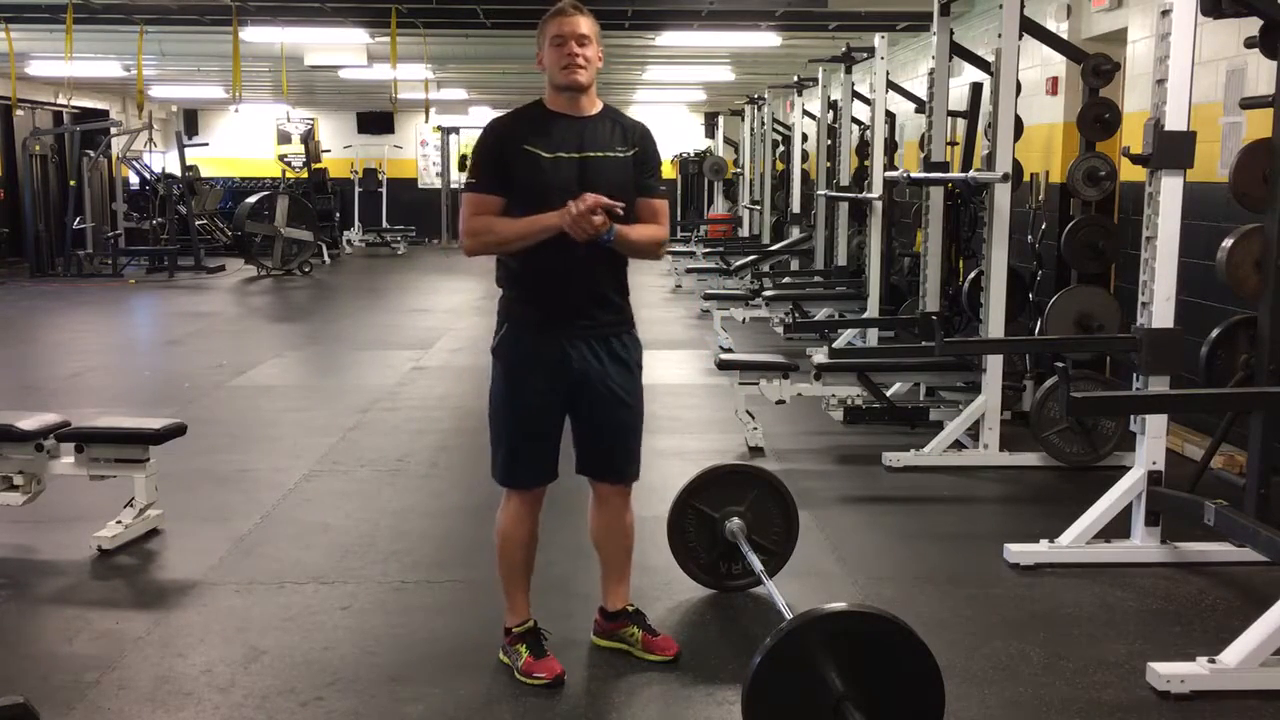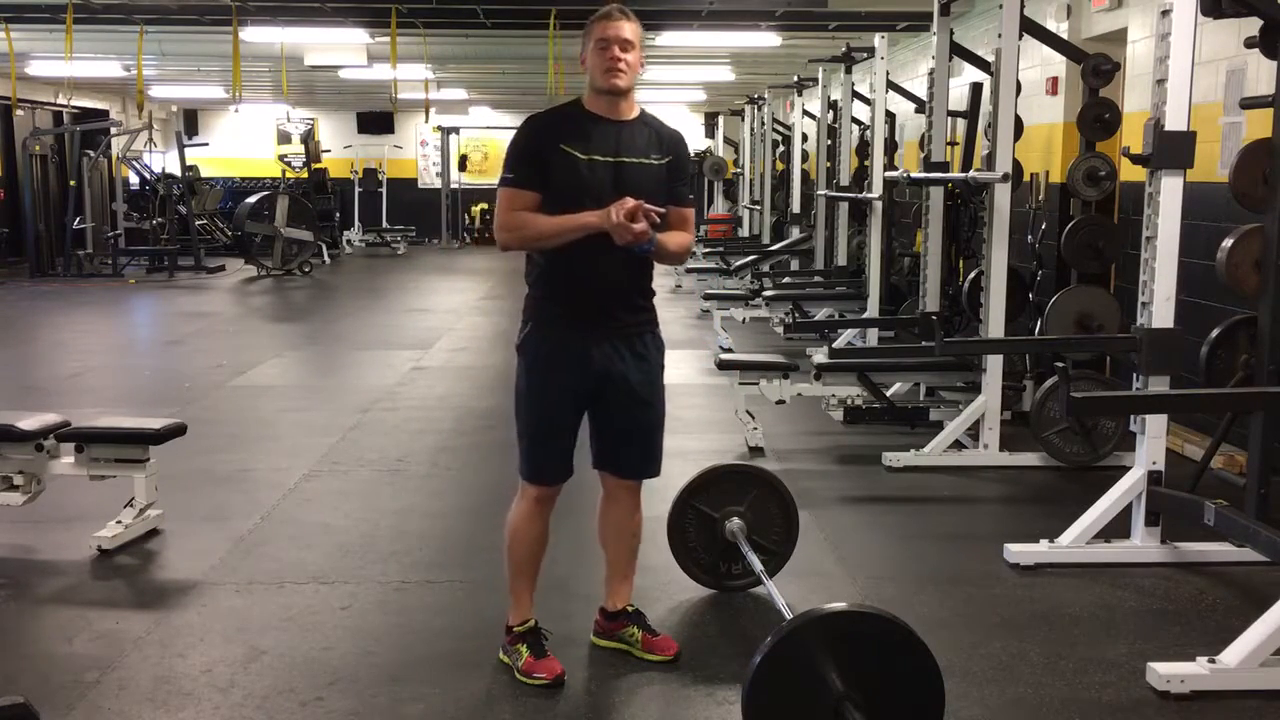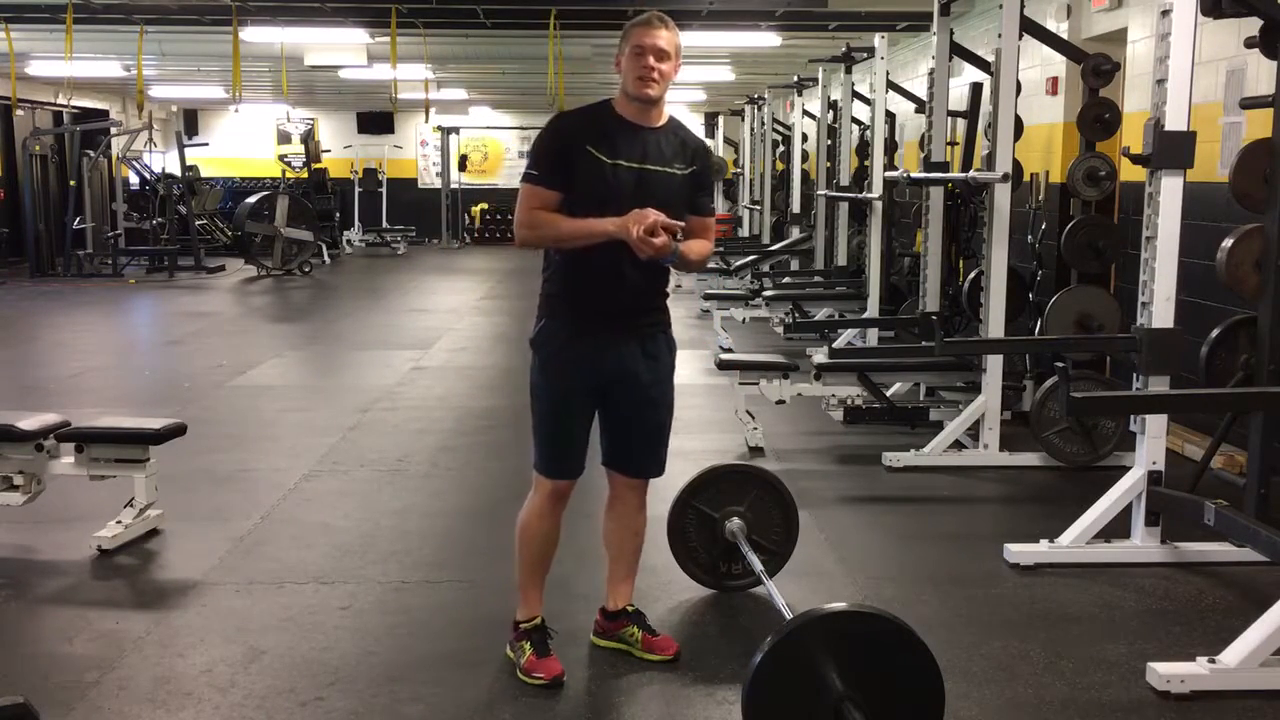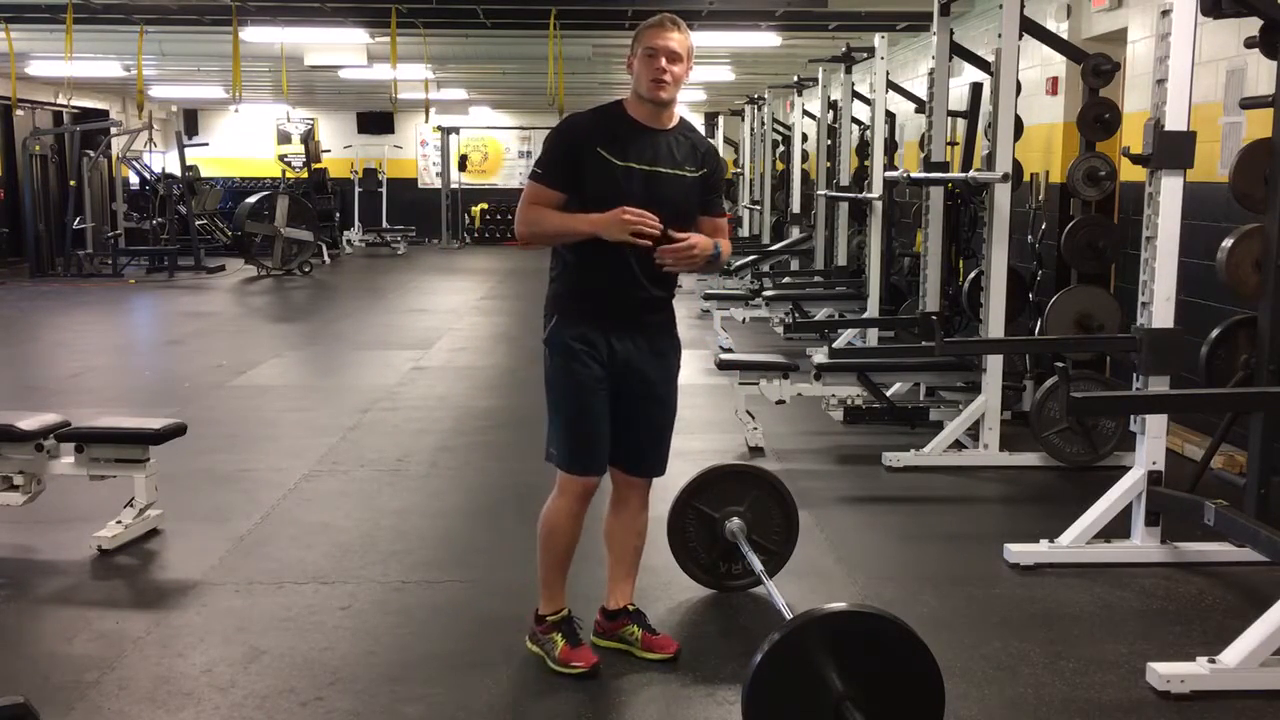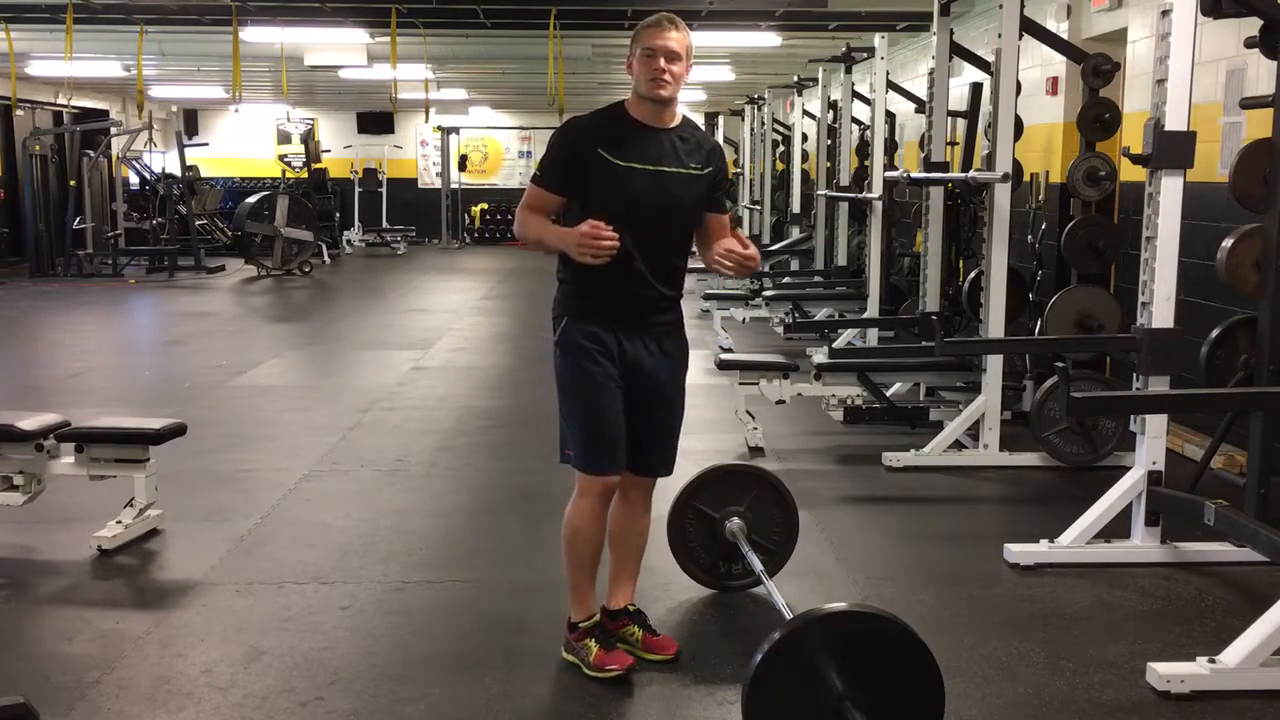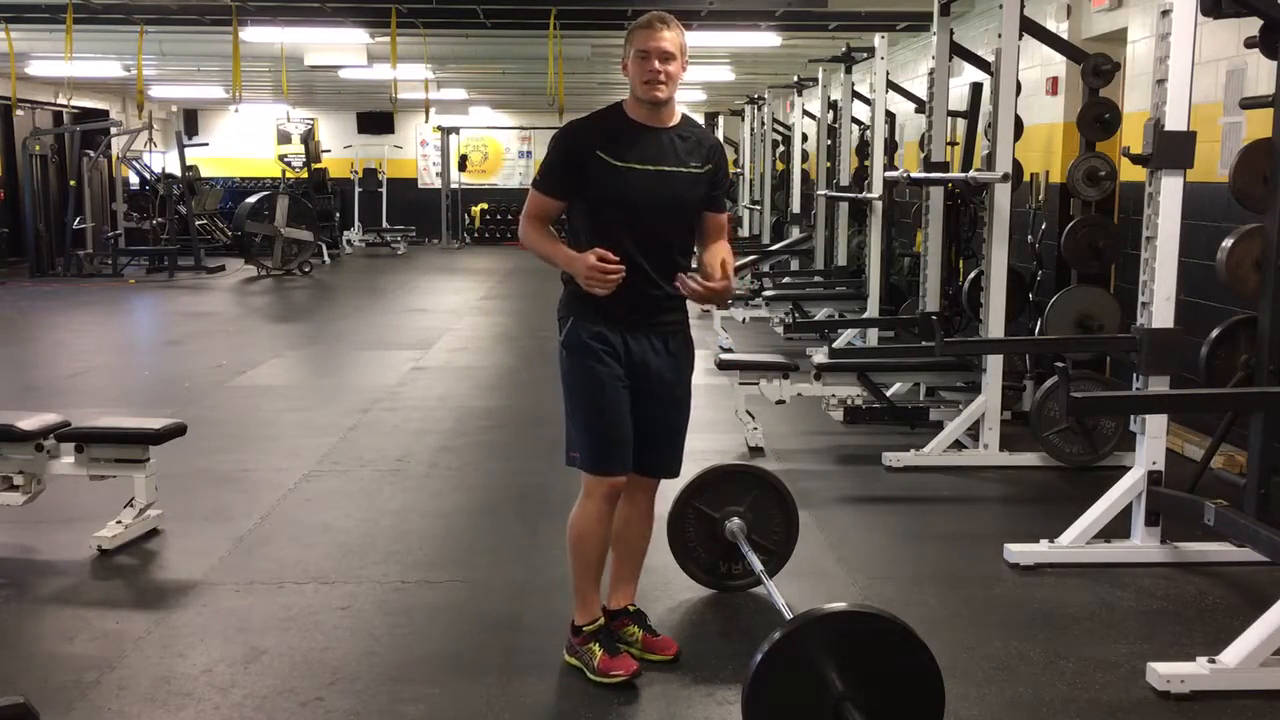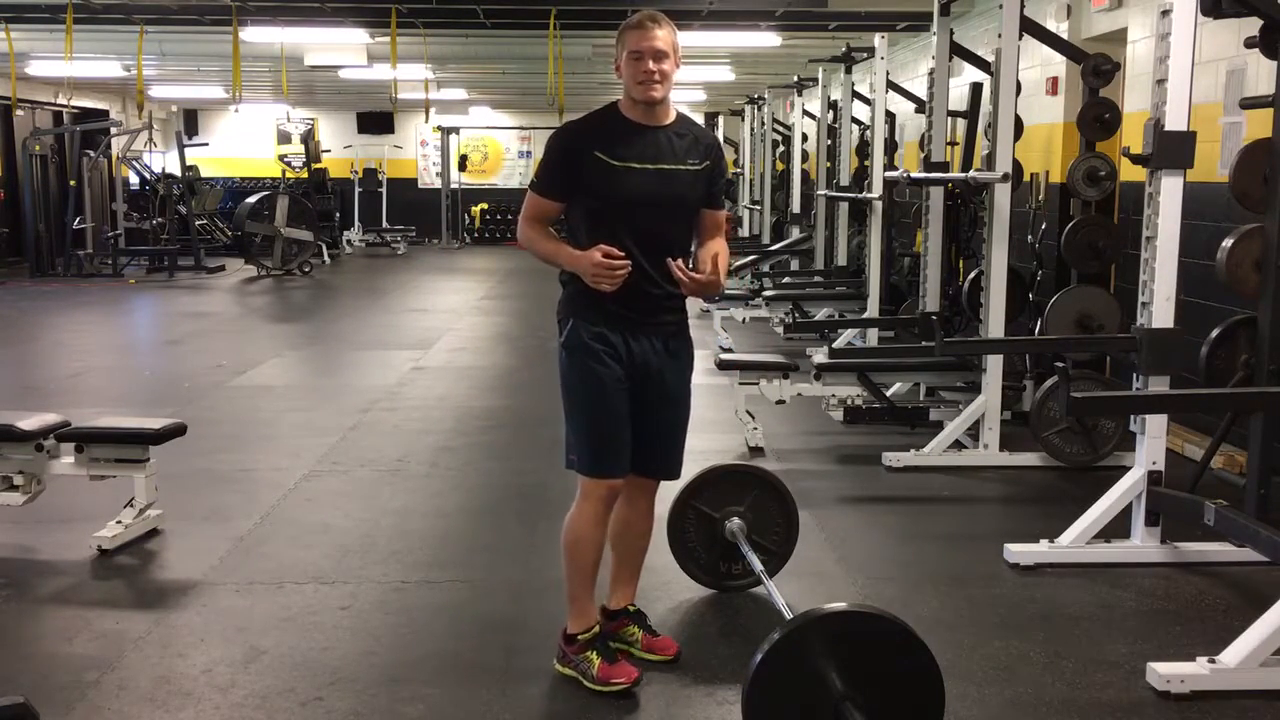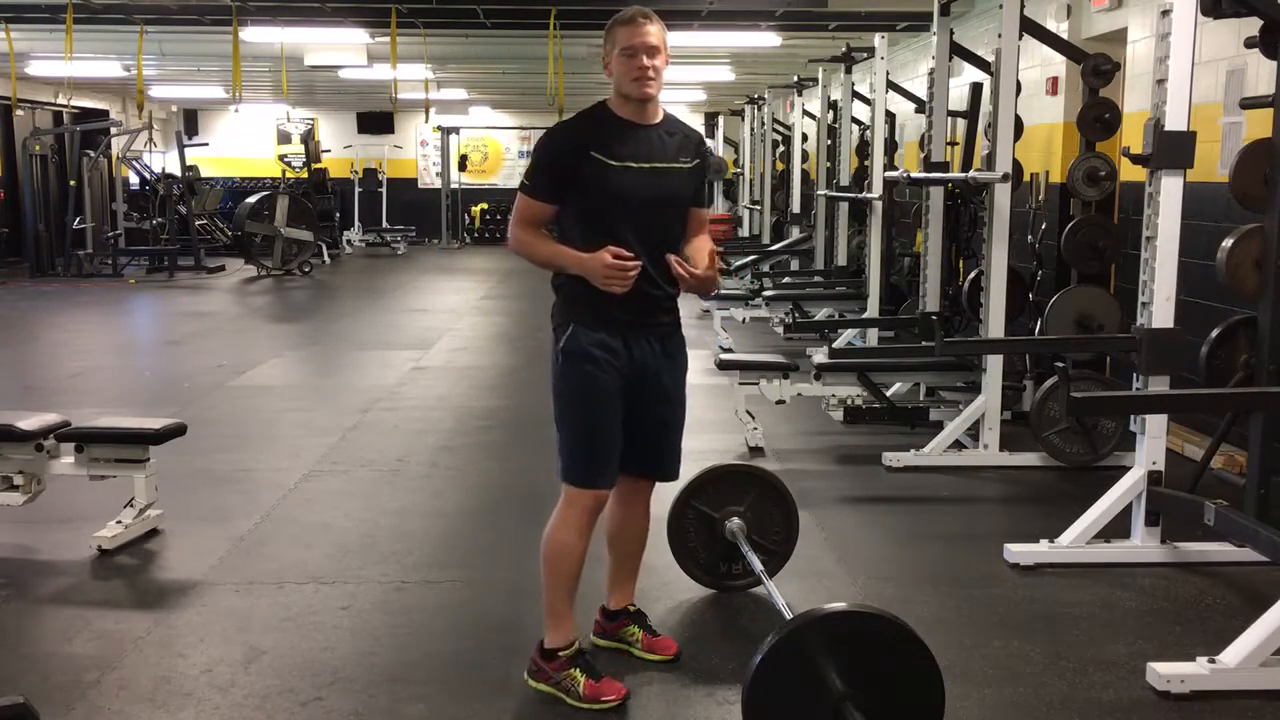
dt=0.3s
person 1, frame 1
left shoulder: (633, 138)
right shoulder: (507, 135)
left elbow: (656, 236)
right elbow: (473, 235)
left wrist: (607, 232)
right wrist: (558, 219)
left hip: (610, 336)
right hip: (531, 336)
left knee: (613, 483)
right knee: (523, 489)
left ankle: (617, 613)
right ankle: (519, 630)
person 1, frame 2
left shoulder: (667, 144)
right shoulder: (543, 133)
left elbow: (683, 240)
right elbow: (507, 229)
left wrist: (645, 240)
right wrist: (597, 218)
left hip: (633, 336)
right hip: (556, 333)
left knee: (624, 481)
right knee: (540, 486)
left ankle: (616, 613)
right ankle: (519, 629)
person 1, frame 3
left shoulder: (691, 152)
right shoulder: (571, 131)
left elbow: (703, 243)
right elbow: (526, 225)
left wrist: (670, 249)
right wrist: (616, 226)
left hip: (645, 335)
right hip: (570, 331)
left knee: (632, 479)
right knee: (554, 482)
left ankle: (617, 614)
right ankle: (527, 627)
person 1, frame 4
left shoulder: (700, 155)
right shoulder: (581, 133)
left elbow: (720, 241)
right elbow: (527, 221)
left wrist: (705, 251)
right wrist: (597, 222)
left hip: (652, 334)
right hip: (580, 328)
left knee: (635, 480)
right knee: (578, 479)
left ankle: (618, 612)
right ankle: (550, 619)
person 1, frame 5
left shoulder: (704, 152)
right shoulder: (583, 136)
left elbow: (713, 237)
right elbow: (526, 218)
left wrist: (737, 255)
right wrist: (566, 238)
left hip: (661, 333)
right hip: (589, 329)
left knee: (641, 481)
right knee: (598, 480)
left ankle: (620, 611)
right ankle: (582, 625)
person 1, frame 6
left shoulder: (704, 150)
right shoulder: (583, 139)
left elbow: (713, 236)
right elbow: (531, 224)
left wrist: (719, 277)
right wrist: (572, 262)
left hip: (666, 333)
right hip: (596, 329)
left knee: (644, 481)
right knee: (604, 481)
left ankle: (621, 611)
right ankle: (584, 629)
person 1, frame 7
left shoulder: (702, 147)
right shoulder: (580, 139)
left elbow: (712, 231)
right elbow: (529, 227)
left wrist: (714, 272)
right wrist: (577, 261)
left hip: (666, 333)
right hip: (594, 329)
left knee: (644, 481)
right knee: (601, 483)
left ankle: (620, 614)
right ankle: (577, 637)
person 1, frame 8
left shoulder: (688, 145)
right shoulder: (572, 139)
right elbow: (521, 232)
left wrist: (703, 269)
right wrist: (584, 263)
left hip: (660, 333)
right hip: (590, 333)
left knee: (639, 482)
right knee: (587, 491)
left ankle: (617, 613)
right ankle: (554, 651)
